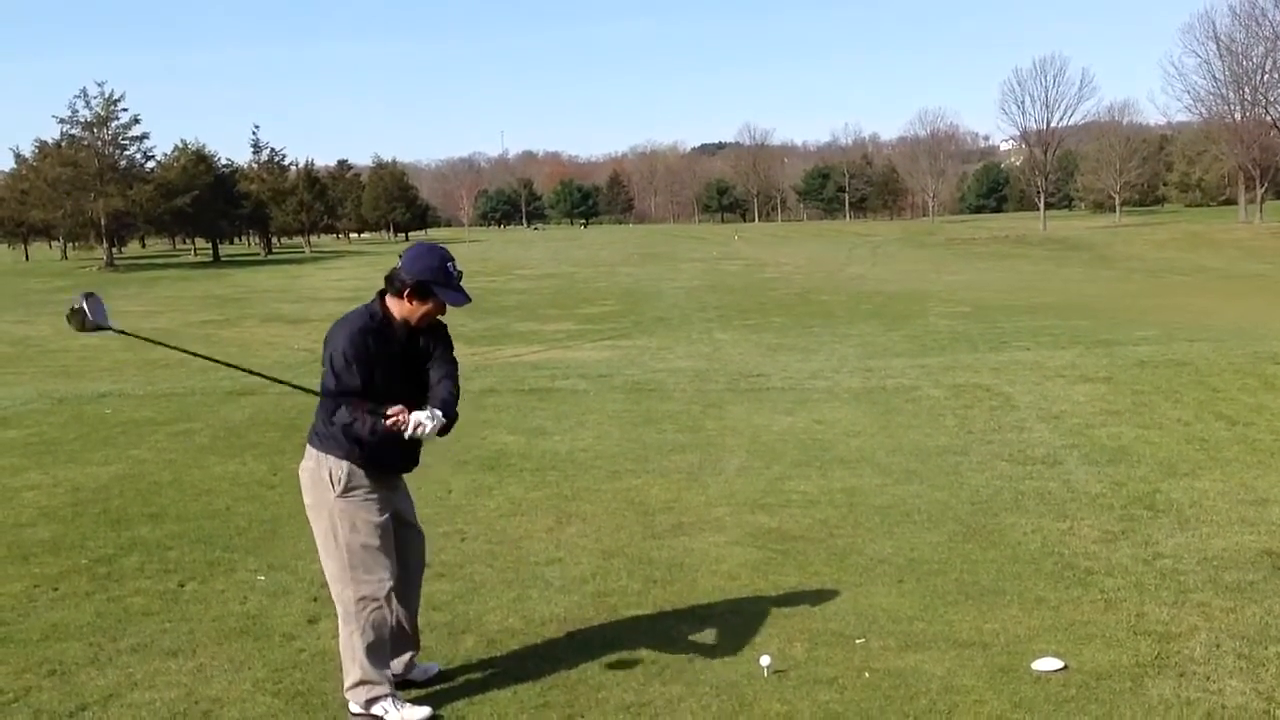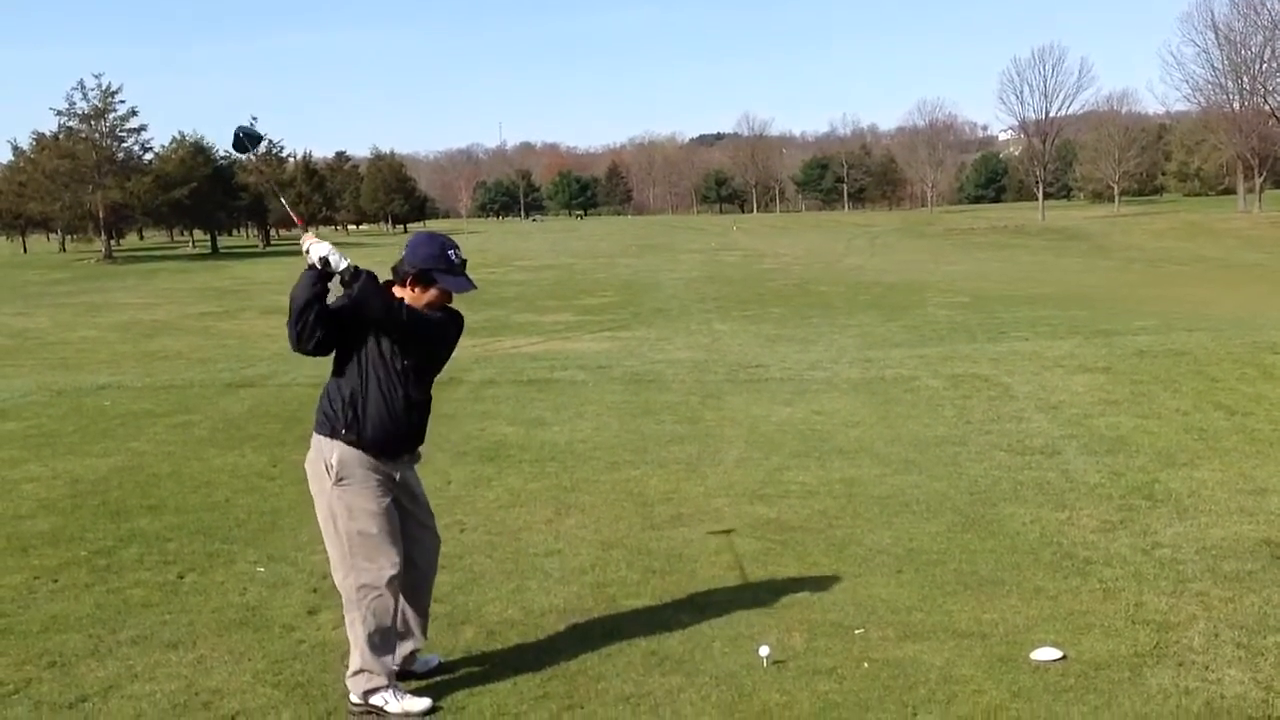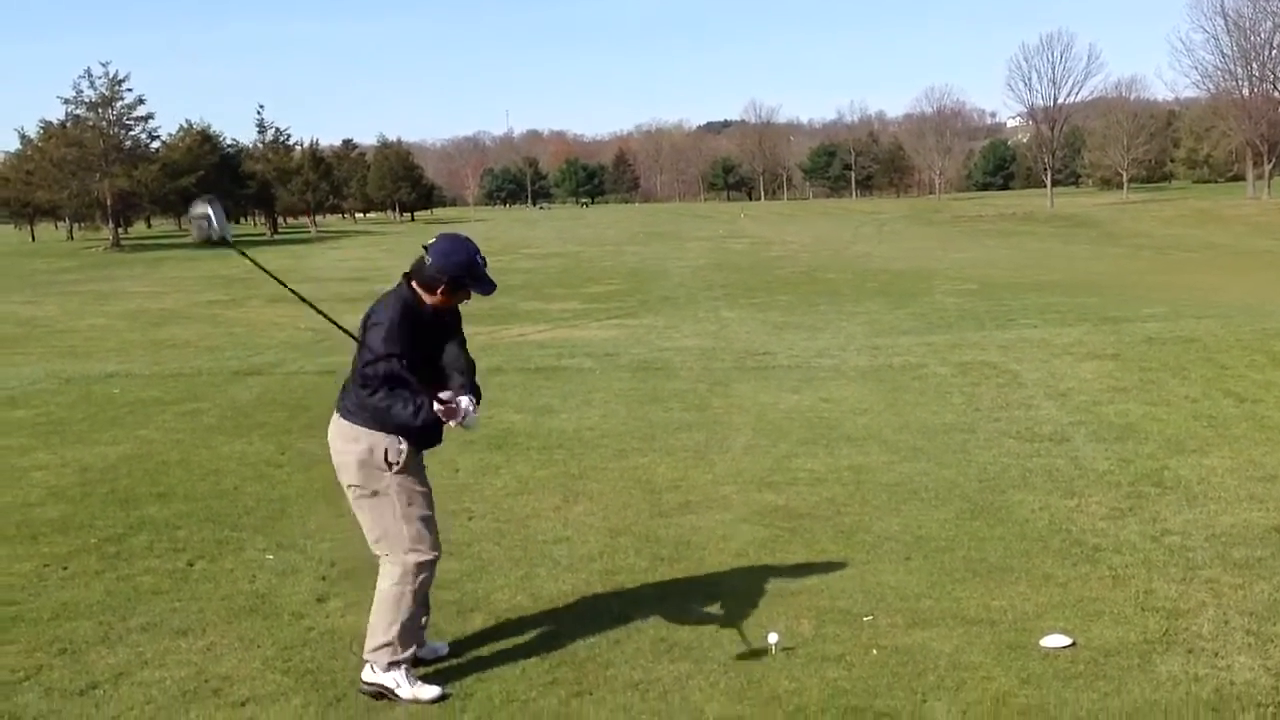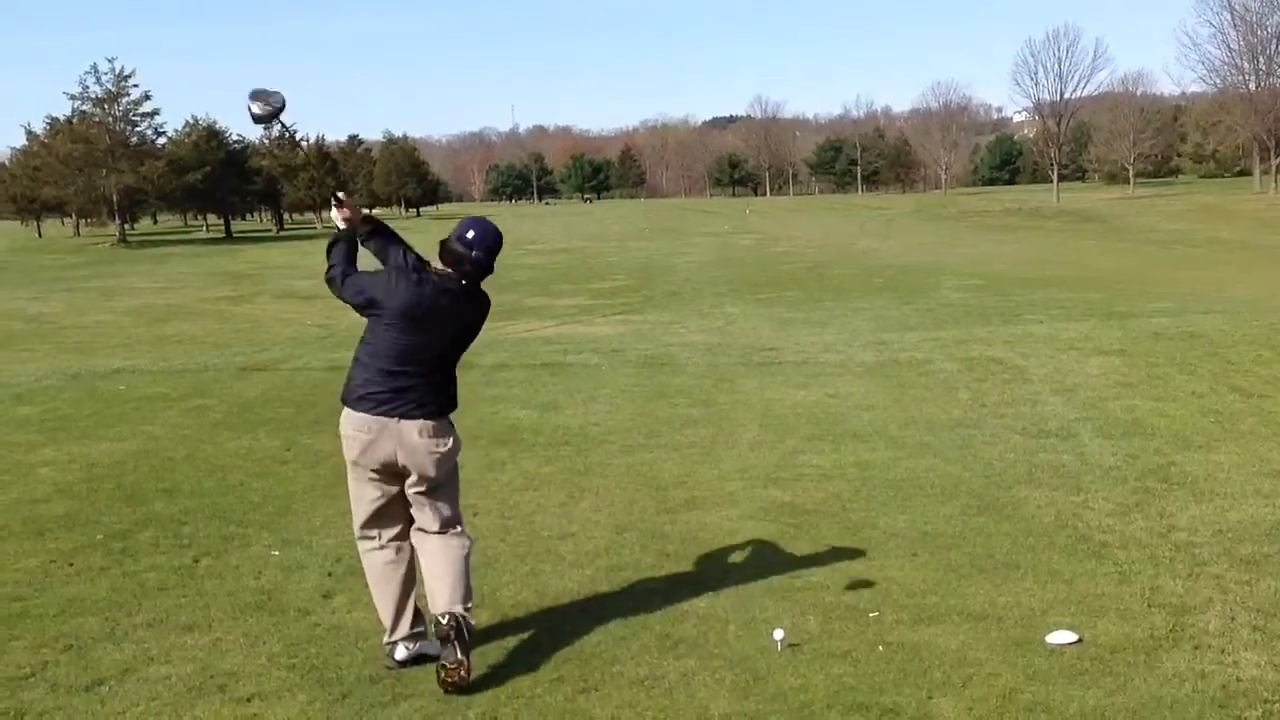
dt=0.4s
person 1, frame 1
left shoulder: (430, 334)
right shoulder: (354, 333)
left elbow: (444, 384)
right elbow: (343, 412)
left wrist: (429, 417)
right wrist: (389, 424)
left hip: (384, 469)
right hip: (342, 471)
left knee: (405, 566)
right knee: (367, 584)
left ankle: (396, 661)
person 1, frame 2
left shoulder: (443, 323)
right shoulder: (357, 304)
left elbow: (399, 320)
right elbow: (305, 338)
left wrist: (346, 270)
right wrist: (315, 273)
left hip: (397, 459)
right hip: (346, 458)
left knee: (419, 554)
right knee: (373, 572)
left ankle: (400, 653)
person 1, frame 3
left shoulder: (439, 315)
right shoulder: (392, 316)
left elbow: (458, 364)
right elbow: (384, 391)
left wrist: (463, 398)
right wrist: (429, 412)
left hip: (389, 440)
right hip: (375, 443)
left knee: (415, 542)
right knee: (411, 550)
left ankle: (406, 638)
right ankle: (384, 666)
person 1, frame 4
left shoulder: (396, 289)
right shoulder: (475, 306)
left elbow: (340, 279)
left wrist: (346, 231)
right wrist: (366, 224)
left hip: (362, 424)
right hip: (424, 431)
left knee: (382, 534)
right knee: (441, 529)
left ankle: (403, 638)
right ankle: (450, 616)
